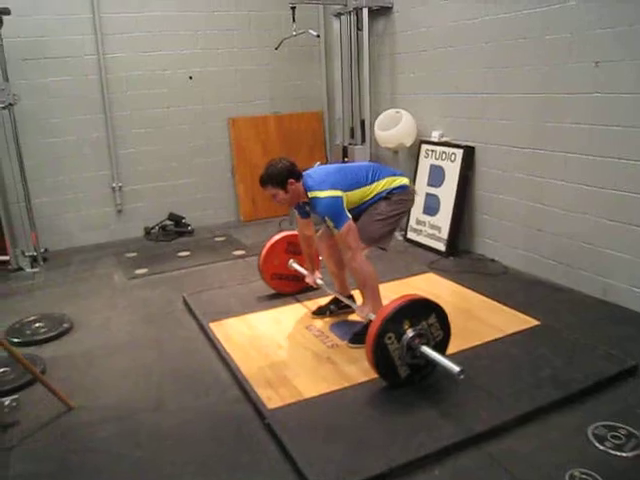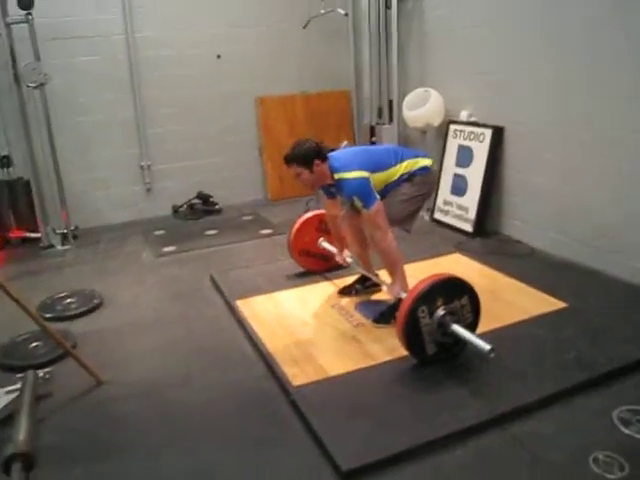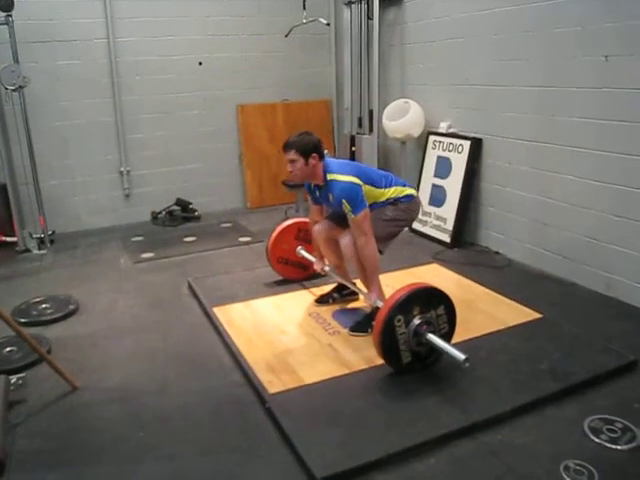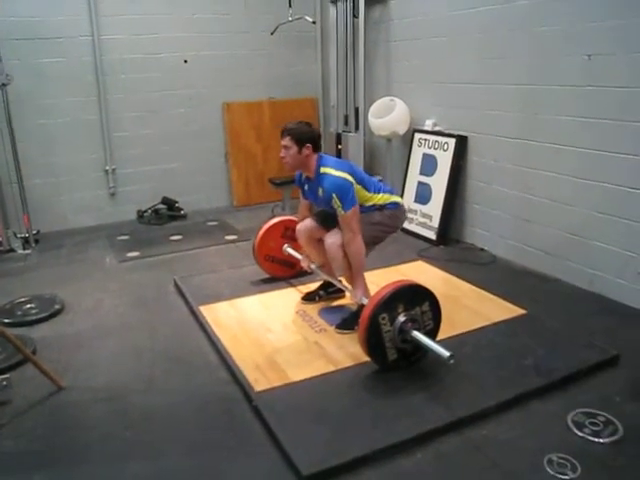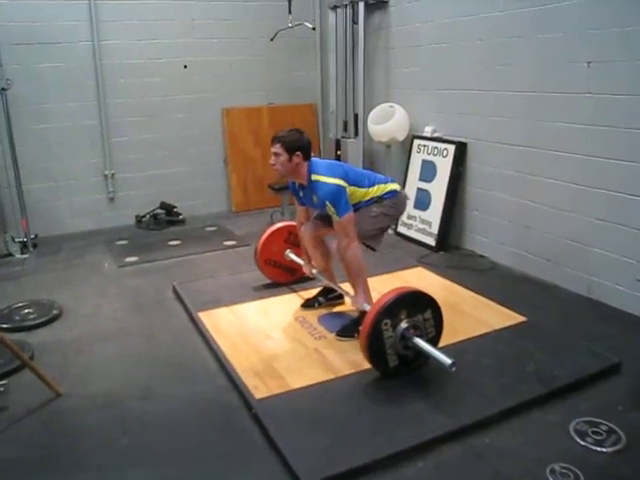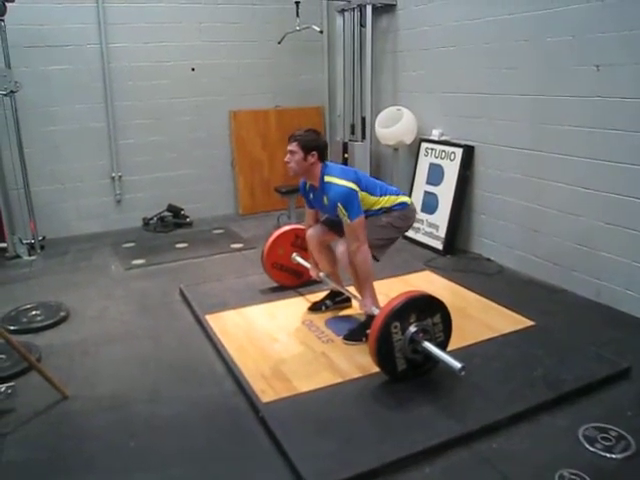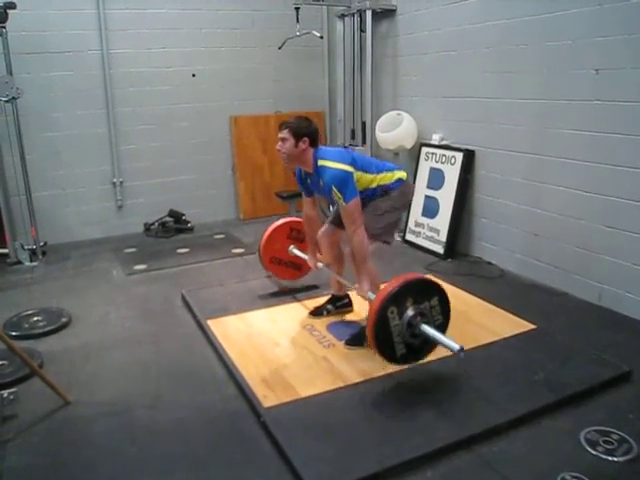
dt=0.7s
person 1, frame 1
left shoulder: (325, 198)
right shoulder: (300, 191)
left elbow: (352, 252)
right elbow: (306, 233)
left wrist: (368, 303)
right wrist: (311, 270)
left hip: (394, 193)
right hip: (369, 192)
left knee: (353, 251)
right knee: (324, 240)
right ankle: (344, 298)
person 1, frame 2
left shoulder: (353, 181)
right shoulder: (326, 172)
left elbow: (381, 232)
right elbow: (333, 214)
left wrist: (397, 283)
right wrist: (340, 249)
left hip: (417, 175)
right hip: (394, 174)
left knee: (375, 231)
right knee: (347, 221)
right ankle: (369, 278)
person 1, frame 3
left shoulder: (343, 185)
right shoulder: (313, 180)
left elbow: (365, 238)
right elbow: (316, 220)
left wrist: (374, 291)
right wrist: (319, 257)
left hip: (401, 202)
right hip: (373, 201)
left knee: (350, 244)
right knee: (322, 232)
left ankle: (380, 308)
right ankle: (346, 287)
person 1, frame 4
left shoulder: (334, 181)
right shoulder: (303, 175)
left elbow: (353, 236)
right elbow: (304, 215)
left wrist: (359, 287)
right wrist: (306, 255)
left hip: (386, 209)
right hip: (357, 207)
left knee: (334, 243)
right knee: (304, 231)
left ankle: (366, 306)
right ankle: (333, 285)
person 1, frame 5
left shoulder: (327, 186)
right shoulder: (297, 181)
left elbow: (348, 242)
right elbow: (302, 222)
left wrist: (360, 293)
right wrist: (306, 260)
left hip: (386, 198)
right hip: (359, 198)
left knee: (340, 246)
right knee: (310, 232)
left ankle: (368, 313)
right ankle: (331, 291)
person 1, frame 6
left shoulder: (339, 189)
right shoulder: (307, 183)
left elbow: (358, 246)
right elbow: (311, 224)
left wrist: (367, 297)
right wrist: (313, 264)
left hip: (396, 210)
right hip: (364, 210)
left knee: (345, 252)
right knee: (314, 237)
left ankle: (375, 317)
right ankle: (339, 294)
person 1, frame 7
left shoulder: (334, 172)
right shoulder: (303, 171)
left elbow: (355, 229)
right elbow: (310, 213)
left wrist: (364, 281)
right wrist: (312, 252)
left hip: (393, 189)
right hip: (365, 193)
left knee: (358, 249)
right knee: (326, 236)
right ankle: (340, 298)
